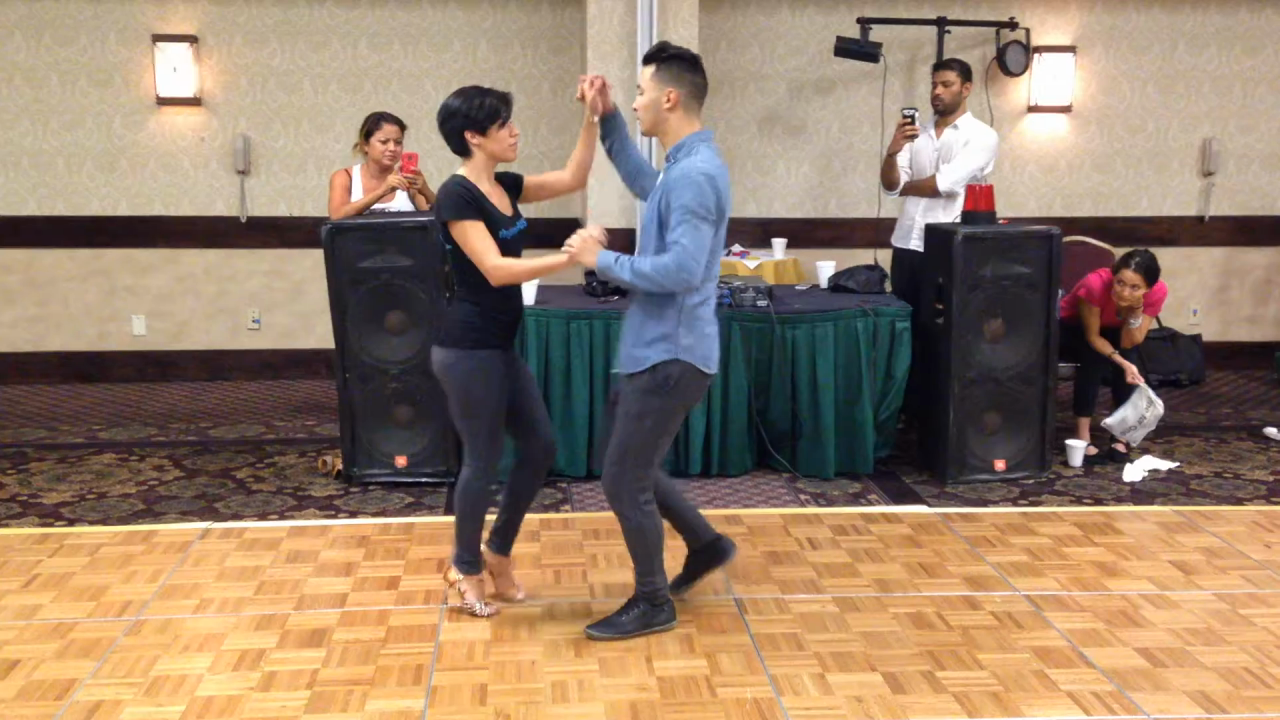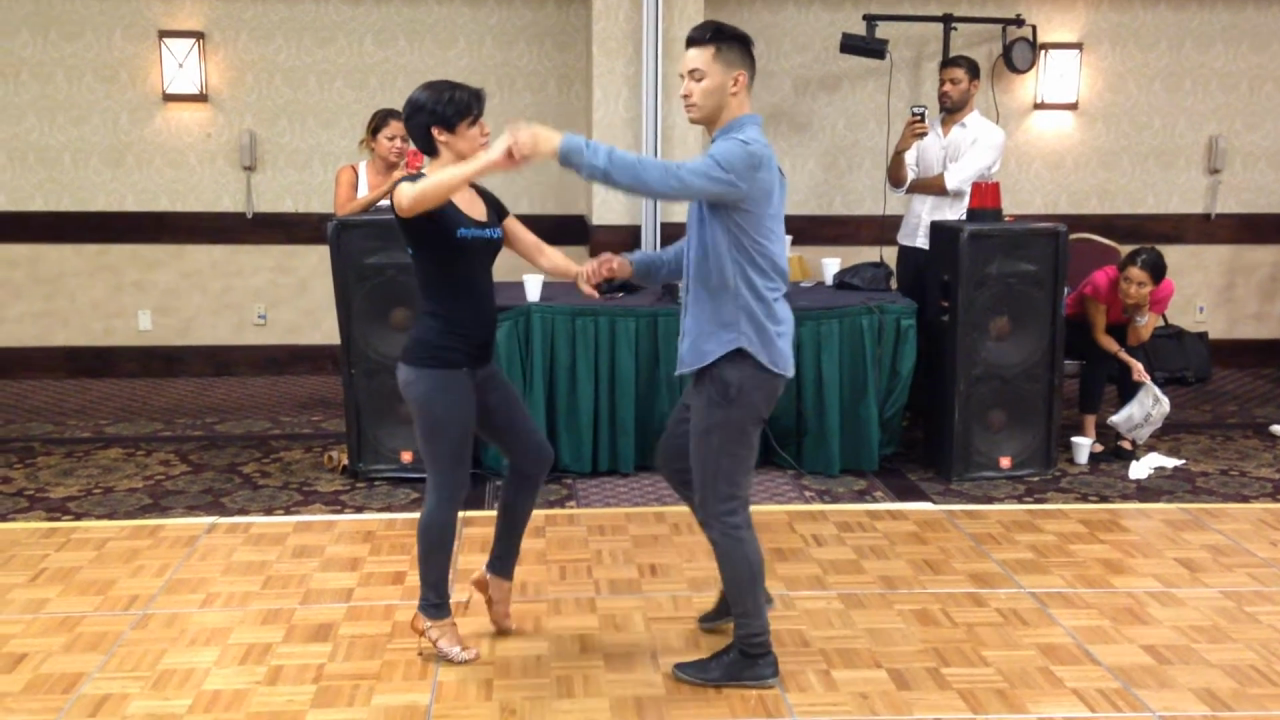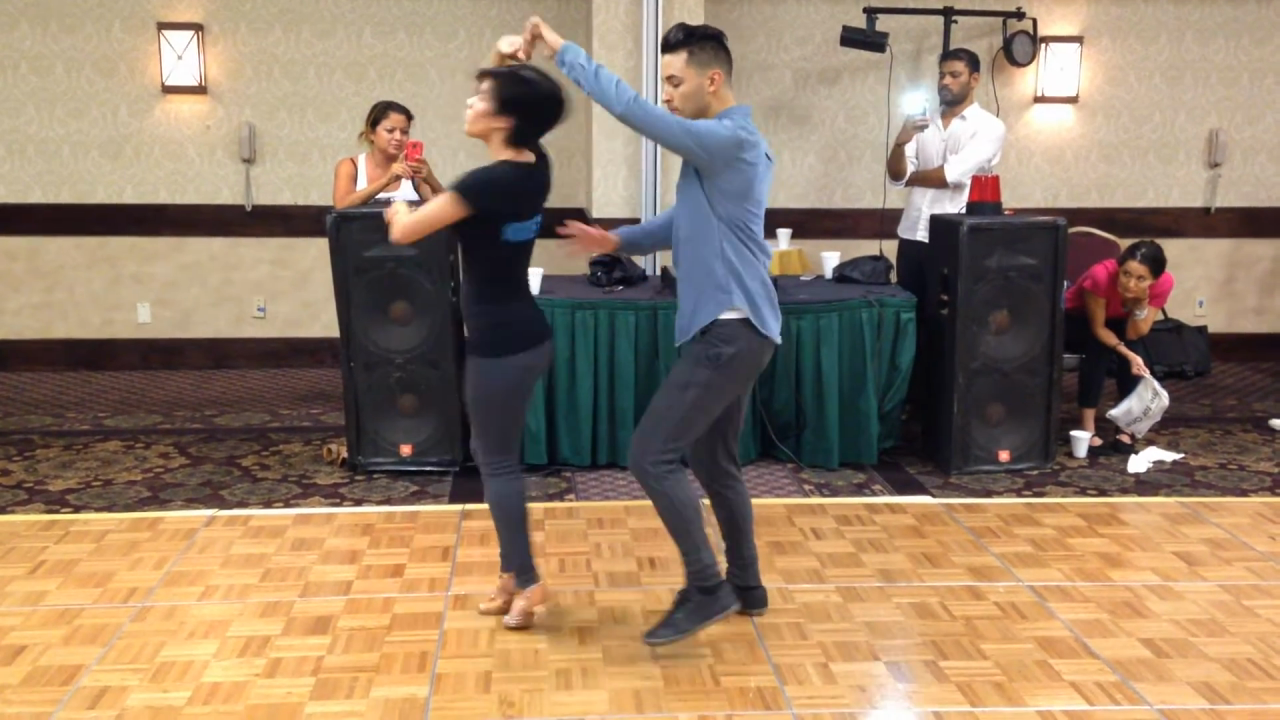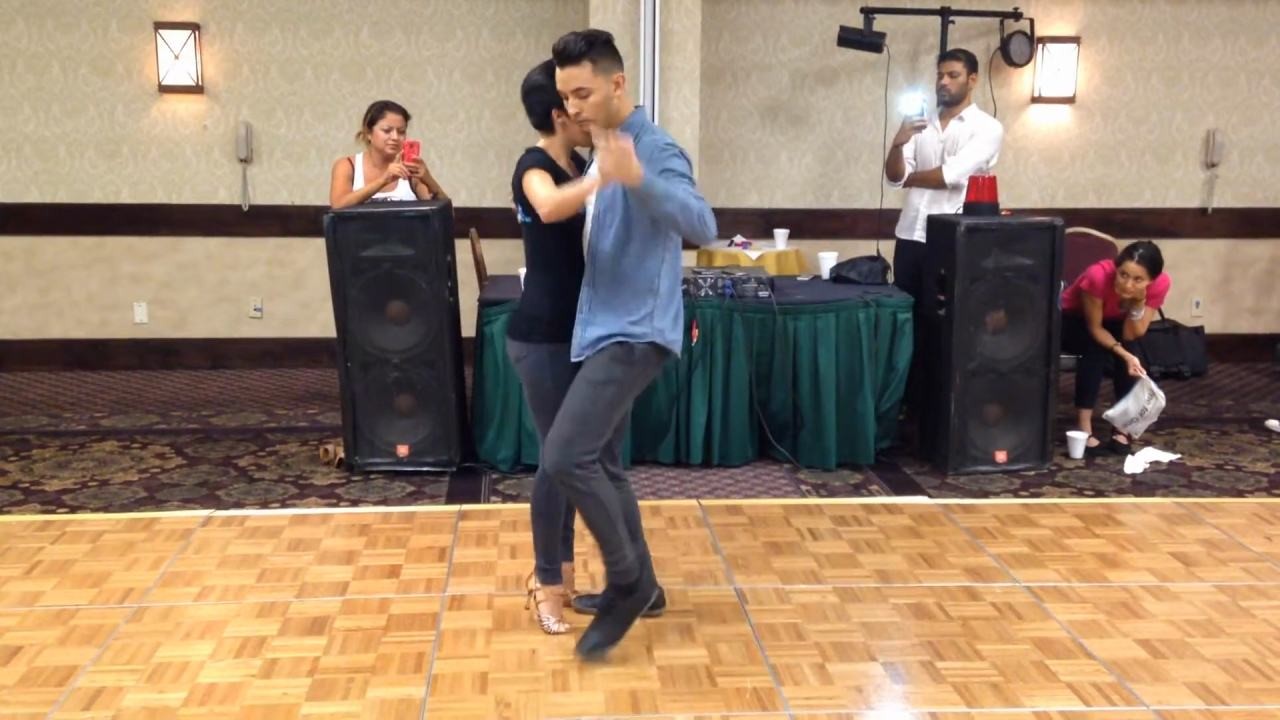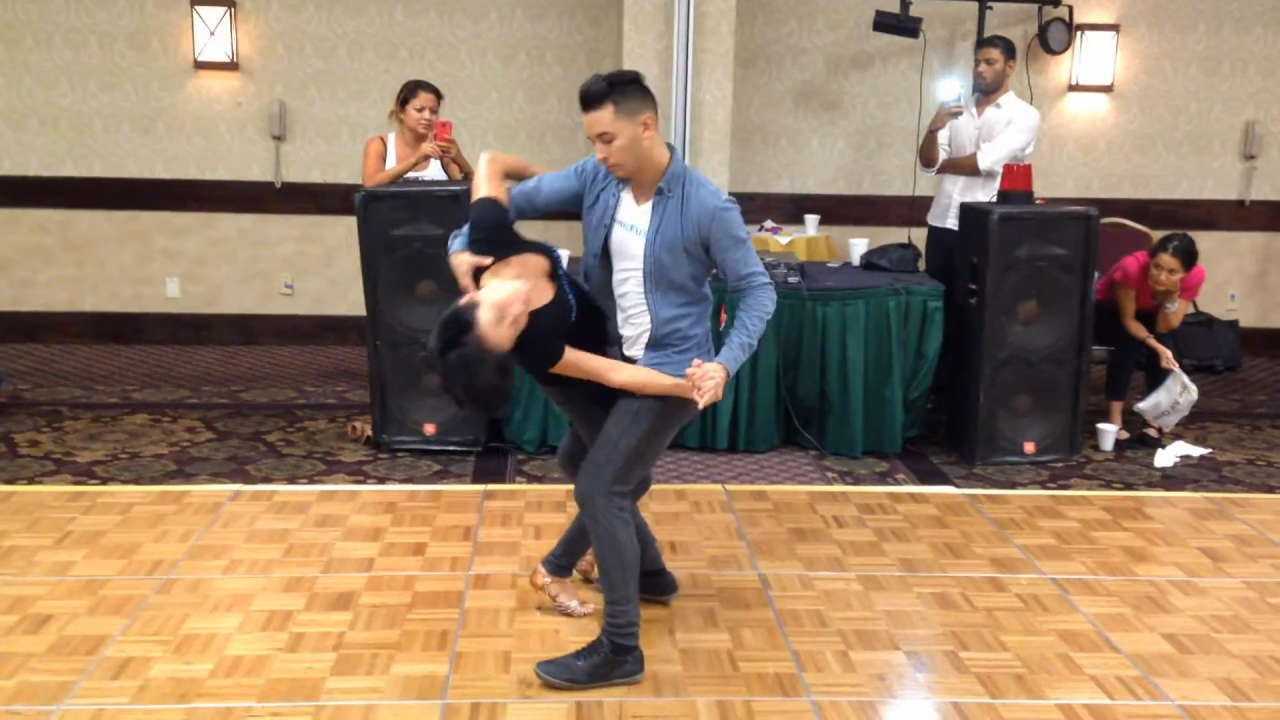
dt=1s
person 1, frame 1
left shoulder: (696, 174)
right shoulder: (682, 168)
left elbow: (683, 271)
right elbow: (643, 184)
left wrist: (602, 260)
right wrist: (607, 121)
left hip: (672, 355)
right hip: (653, 349)
left knee: (624, 479)
right knee: (629, 466)
left ankle: (652, 601)
right ankle: (704, 544)
person 1, frame 2
left shoulder: (744, 152)
right shoulder: (732, 154)
left elbow: (664, 179)
right elbow: (700, 253)
left wrist: (565, 149)
right wrist: (633, 266)
left hip: (740, 355)
right hip: (727, 351)
left knee: (722, 504)
right knee: (680, 468)
left ankle: (752, 652)
right ankle: (746, 595)
person 1, frame 3
left shoulder: (730, 140)
right shoulder: (728, 144)
left elbow: (629, 109)
right elbow: (690, 221)
left wrist: (563, 50)
right wrist: (621, 240)
left hip: (729, 329)
right hip: (735, 328)
left knee: (651, 455)
right knee: (714, 460)
left ankle: (707, 587)
right ankle: (744, 584)
person 1, frame 4
left shoulder: (658, 150)
right shoulder: (604, 149)
left elbow: (702, 227)
left wrist: (638, 179)
left hip: (634, 333)
right hip: (601, 327)
left knee: (565, 457)
right knee: (599, 463)
left ankle: (627, 582)
right ankle: (639, 584)
person 1, frame 5
left shoulder: (708, 208)
right shoulder: (596, 179)
left elbow: (757, 291)
right elbow: (520, 197)
left wrist: (724, 364)
right wrist: (465, 246)
left hip: (673, 369)
right hip: (618, 360)
left knee: (601, 489)
right knee: (580, 459)
left ankle: (619, 650)
right ankle: (646, 569)
person 2, frame 1
left shoulder: (504, 186)
right shoulder: (457, 196)
left elbow: (573, 178)
right elbow: (495, 270)
left wrist: (591, 120)
right wrist: (570, 258)
left hip: (498, 347)
right hip: (468, 349)
left knee: (540, 446)
right knee: (483, 458)
left ankle: (498, 552)
right ankle: (465, 568)
person 2, frame 2
left shoulder: (485, 199)
right shoulder: (412, 189)
left elbow: (538, 251)
right elbow: (413, 200)
left wrist: (581, 272)
right wrist: (490, 161)
left hip: (479, 363)
right hip: (435, 366)
left knee: (534, 458)
right knee: (448, 488)
left ankle: (498, 576)
right ankle: (432, 615)
person 2, frame 3
left shoulder: (484, 184)
right shoulder: (534, 166)
left elbow: (403, 232)
right elbow: (538, 117)
left wrist: (399, 208)
right wrist: (515, 63)
left hip: (499, 346)
right hip: (527, 337)
left knee: (497, 463)
right knee: (501, 457)
left ankle: (526, 582)
right ankle: (517, 576)
person 2, frame 4
left shoulder: (575, 165)
right shoulder: (534, 165)
right elbow: (550, 208)
right wrist: (606, 176)
left hip: (571, 332)
right hip: (539, 336)
left ankle: (559, 567)
right ankle: (547, 582)
person 2, frame 5
left shoulder: (487, 234)
right shoulder: (536, 346)
left elbow: (490, 162)
right elbow: (613, 374)
right wrist: (689, 387)
right hip: (579, 385)
right ankle: (554, 572)
person 3, frame 1
left shoulder: (982, 135)
right shoulder: (918, 132)
left elbow: (946, 183)
right elbow: (890, 185)
left wrist: (905, 186)
right wrist: (892, 152)
right hip: (907, 244)
right knee: (905, 326)
right ankle: (909, 404)
person 3, frame 2
left shoulder: (989, 133)
right shoulder: (924, 130)
left elbow: (954, 181)
right elbow: (896, 182)
left wrist: (912, 184)
right wrist: (899, 150)
right hip: (912, 241)
right ankle: (915, 401)
person 3, frame 3
left shoulder: (989, 125)
right shoulder: (924, 122)
left elbow: (954, 173)
right elbow: (896, 174)
left wrist: (910, 178)
right wrist: (900, 143)
right hip: (913, 235)
right ankle: (912, 391)
person 3, frame 4
left shoulder: (987, 127)
right shoulder: (922, 123)
left elbow: (951, 175)
right elbow: (894, 177)
left wrist: (910, 178)
right wrist: (897, 143)
right hip: (910, 235)
right ankle: (909, 393)
person 3, frame 5
left shoulder: (1023, 115)
right shoulder: (958, 110)
left elbow: (985, 162)
right elbow: (927, 163)
left wrist: (943, 165)
right wrist: (933, 129)
right hip: (943, 222)
right ankle: (939, 384)
person 4, frame 1
left shoulder: (1157, 292)
right shoulder: (1095, 284)
left elbow: (1128, 344)
right elbow: (1091, 336)
left wrist: (1136, 310)
right wrist: (1121, 363)
left hip: (1112, 332)
right hip: (1071, 330)
left knee: (1128, 355)
right knee: (1094, 356)
right ankle: (1082, 436)
person 4, frame 2
left shoulder: (1164, 289)
right shoulder: (1101, 282)
left elbow: (1135, 341)
right elbow: (1098, 334)
left wrist: (1143, 308)
right wrist: (1129, 360)
left hip: (1118, 329)
right hip: (1077, 327)
left knee: (1134, 353)
right knee: (1101, 355)
right ankle: (1088, 434)
person 4, frame 3
left shoulder: (1164, 283)
right shoulder: (1101, 275)
left elbow: (1134, 335)
right elbow: (1097, 328)
left wrist: (1142, 302)
right wrist: (1127, 354)
left hip: (1117, 322)
right hip: (1075, 321)
left knee: (1134, 346)
right knee: (1099, 347)
right ankle: (1087, 428)
person 4, frame 4
left shoulder: (1160, 284)
right shoulder: (1098, 276)
left elbow: (1131, 336)
right elbow: (1094, 328)
left wrist: (1138, 303)
right wrist: (1124, 355)
left hip: (1114, 323)
right hip: (1072, 322)
left knee: (1130, 346)
right knee: (1096, 347)
right ankle: (1084, 429)
person 4, frame 5
left shoulder: (1195, 276)
right shoulder: (1132, 267)
left elbow: (1164, 328)
right elbow: (1127, 320)
left wrist: (1172, 295)
right wrist: (1157, 347)
left hip: (1147, 316)
right hip: (1106, 314)
left knee: (1163, 339)
right knee: (1128, 340)
left ankle: (1153, 421)
right ankle: (1114, 421)
